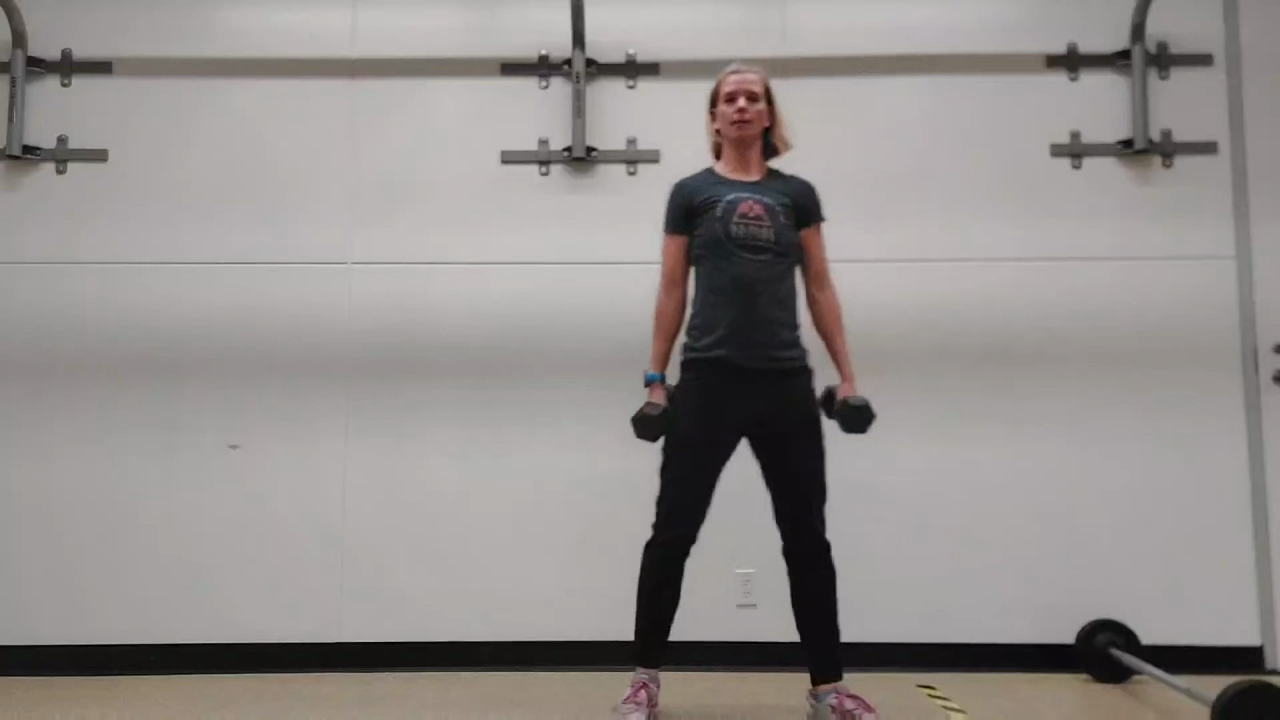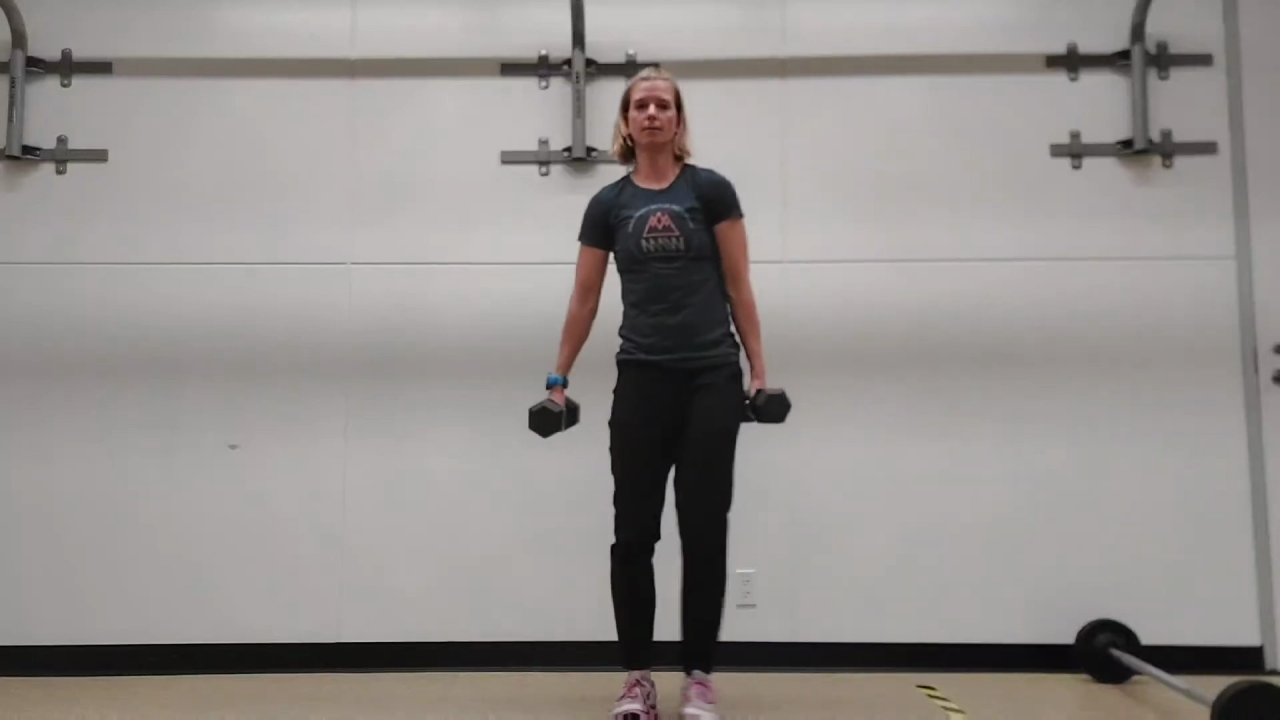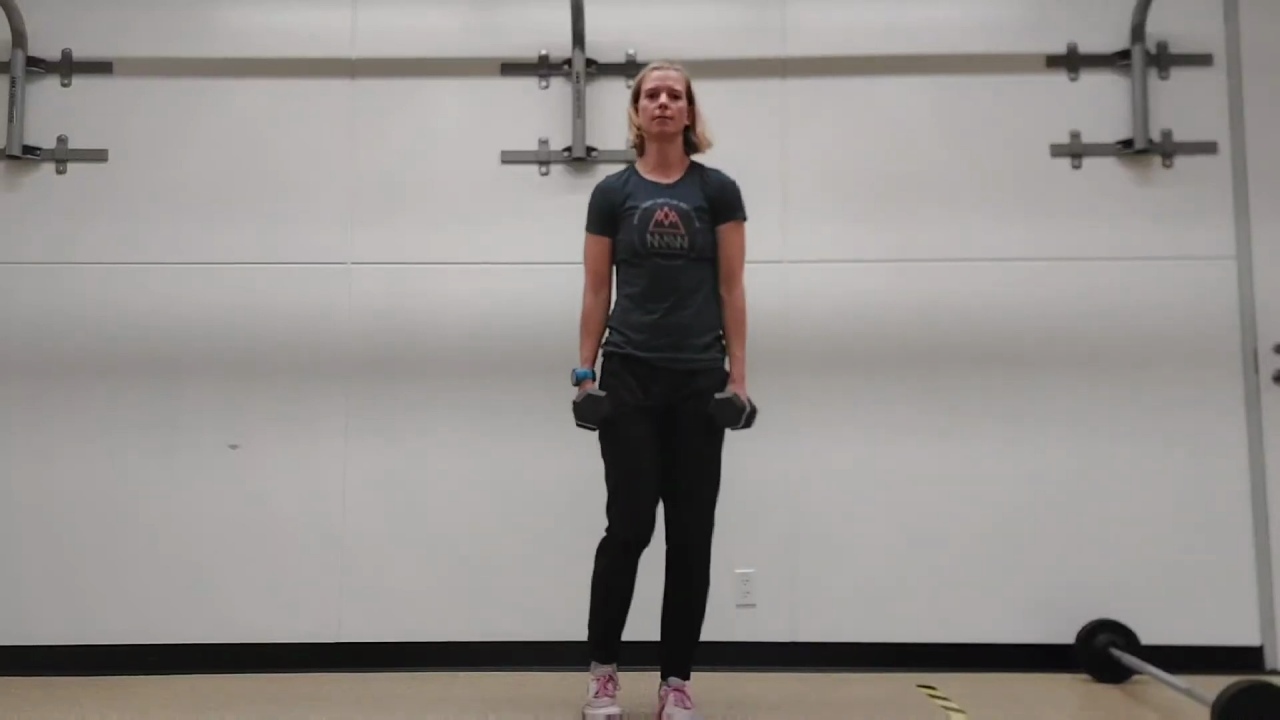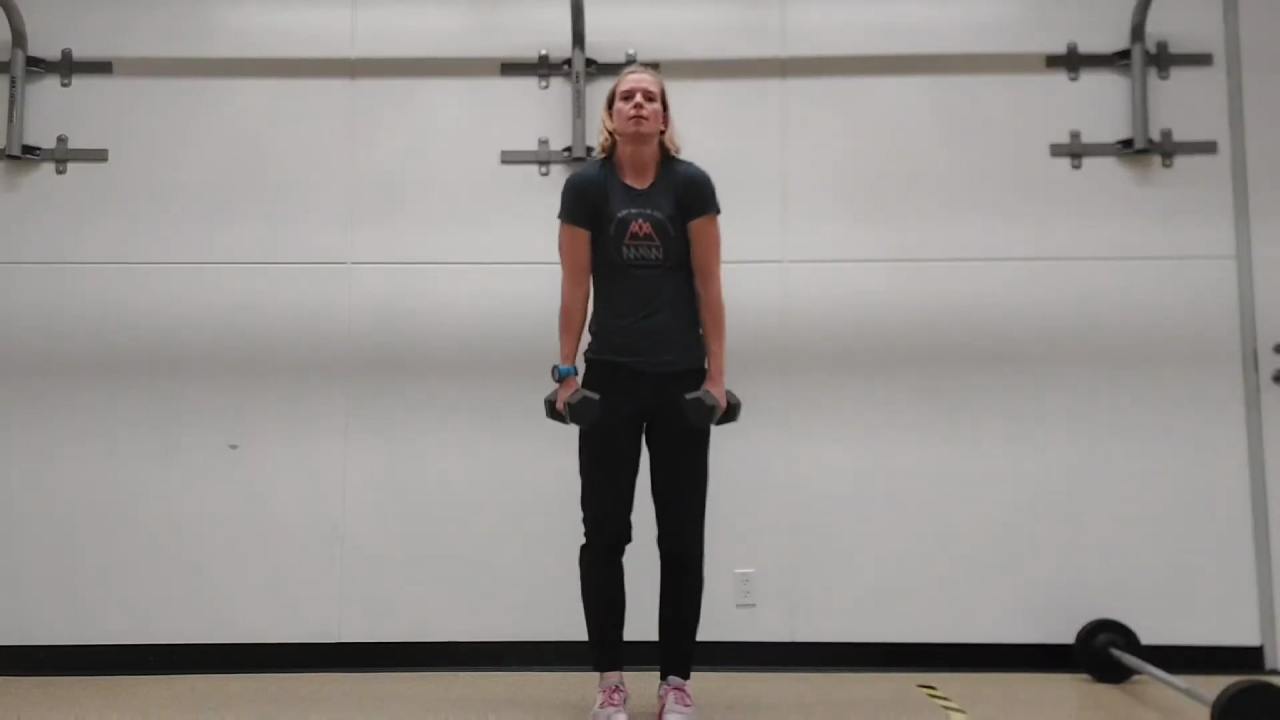
dt=0.5s
person 1, frame 1
left shoulder: (798, 194)
right shoulder: (688, 193)
left elbow: (819, 289)
right elbow: (671, 292)
left wrist: (847, 374)
right wrist: (655, 379)
left hip: (784, 380)
right hip: (708, 380)
left knee: (807, 539)
right knee: (672, 534)
person 1, frame 2
left shoulder: (711, 188)
right shoulder: (607, 204)
left elbow: (738, 284)
right elbow: (584, 299)
left wrist: (758, 369)
right wrist: (559, 378)
left hip: (711, 376)
right hip: (640, 379)
left knee: (705, 526)
right knee: (633, 533)
person 1, frame 3
left shoulder: (718, 189)
right shoulder: (612, 192)
left elbow: (732, 288)
right elbow: (596, 290)
left wrist: (739, 374)
right wrist: (584, 373)
left hip: (697, 378)
right hip: (629, 375)
left knee: (691, 534)
right knee: (627, 527)
person 1, frame 4
left shoulder: (690, 182)
right shoulder: (585, 185)
left elbow: (709, 283)
right elbow: (574, 285)
left wrist: (717, 372)
right wrist: (566, 370)
left hip: (679, 380)
right hip: (611, 378)
left knee: (682, 535)
right knee: (605, 532)
